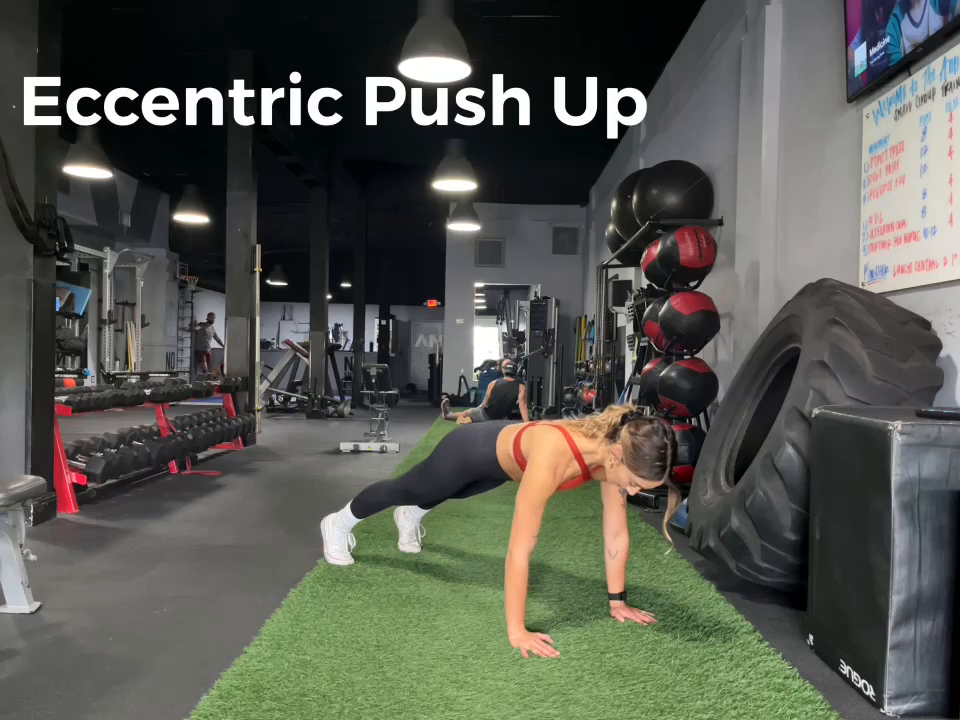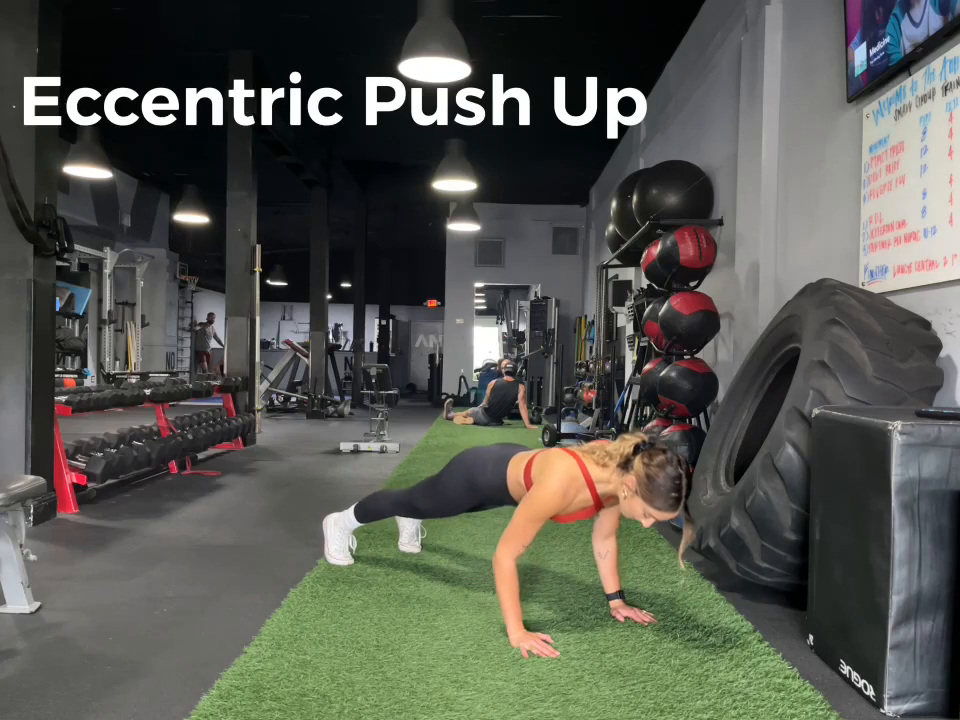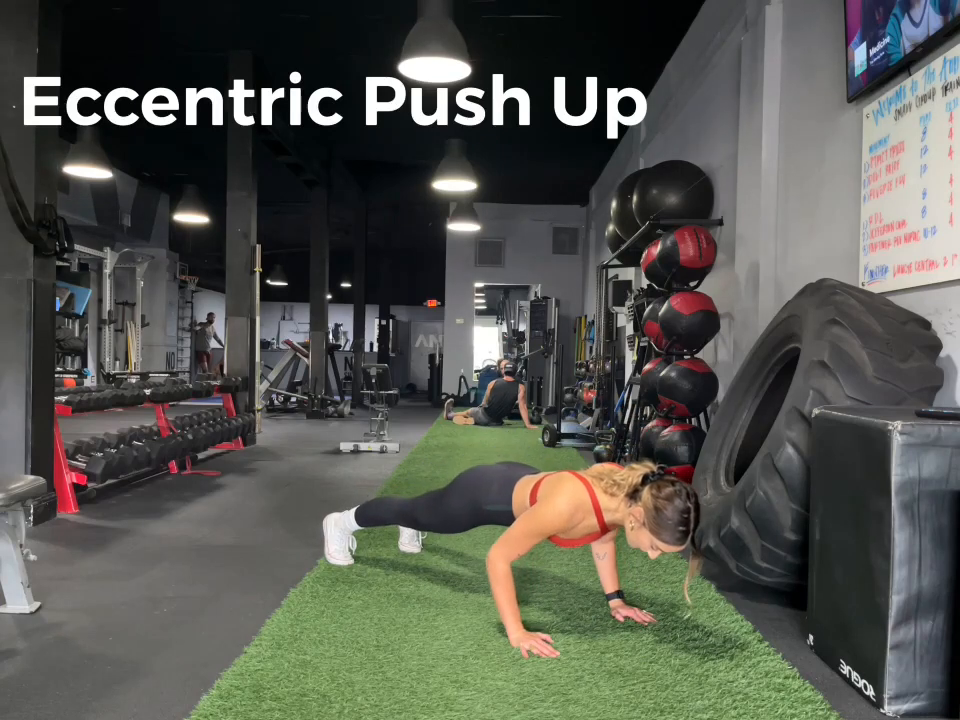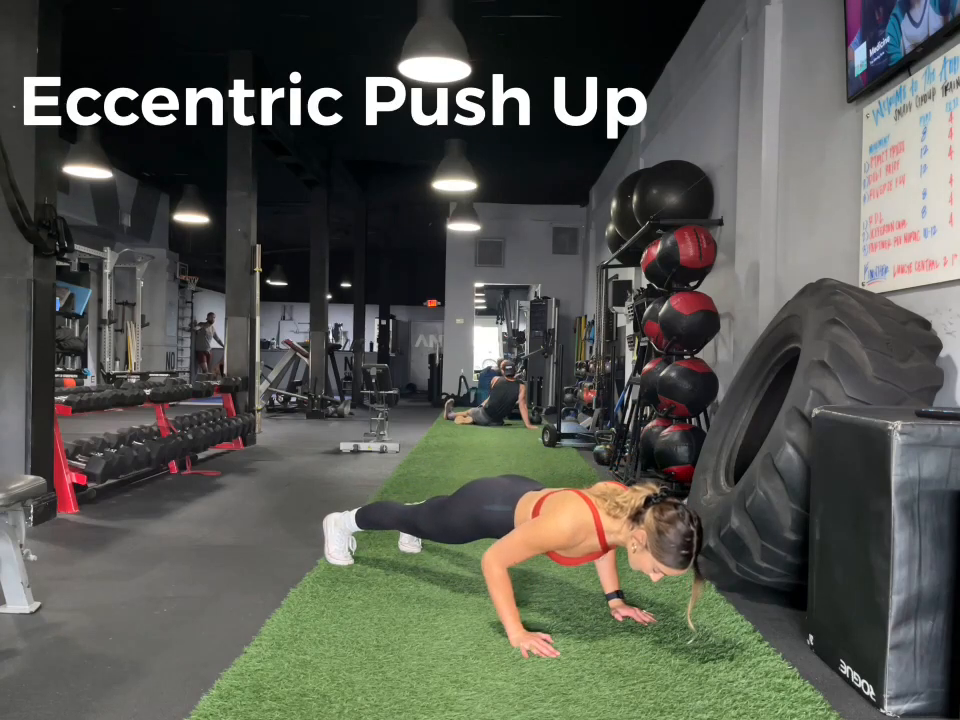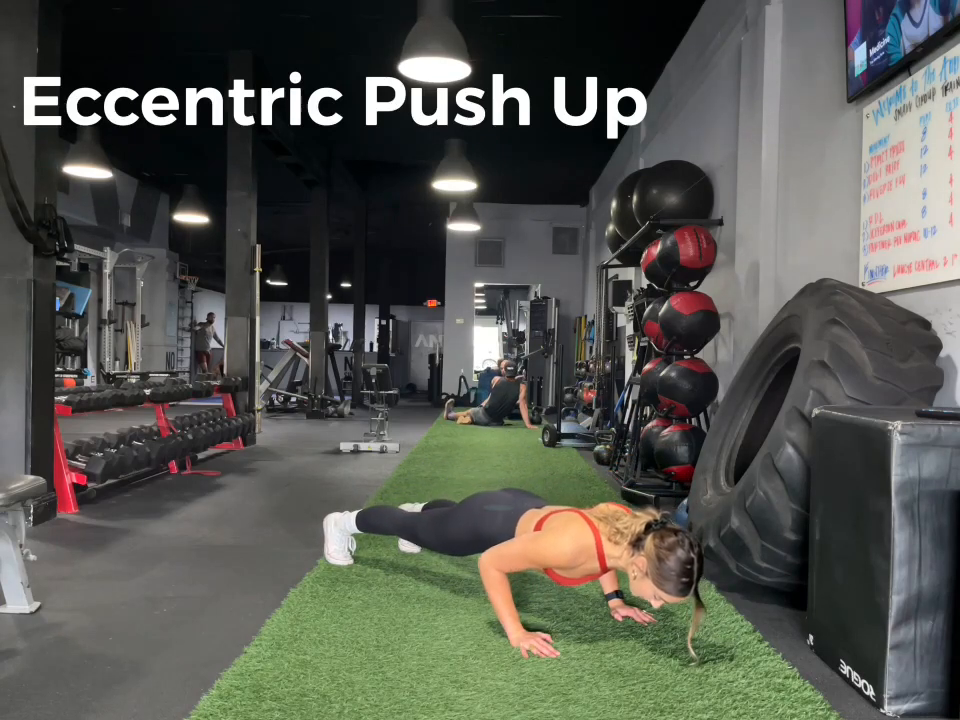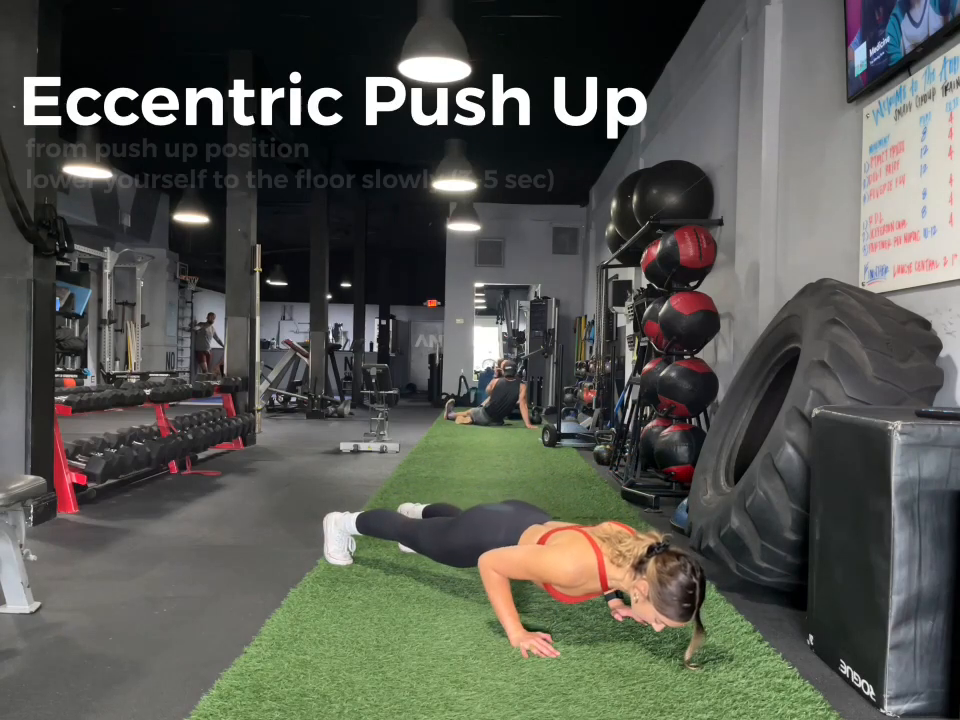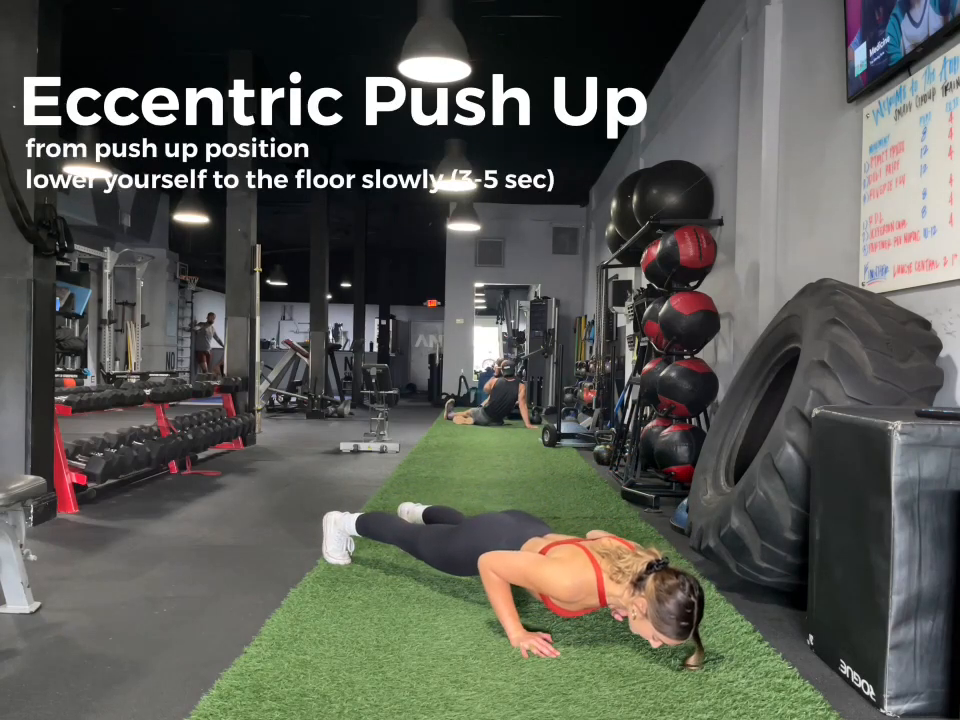
dt=0.5s
person 1, frame 1
left shoulder: (615, 451)
right shoulder: (553, 456)
left elbow: (617, 533)
right elbow: (520, 551)
left wrist: (618, 600)
right wrist: (516, 631)
left hip: (504, 453)
right hip: (472, 451)
left knee: (447, 496)
right knee: (405, 490)
left ankle: (409, 518)
right ankle: (338, 522)
person 1, frame 2
left shoulder: (622, 473)
right shoulder: (563, 481)
left elbow: (605, 538)
right elbow: (505, 555)
left wrist: (615, 599)
right wrist: (517, 632)
left hip: (514, 467)
right hip: (481, 475)
right knee: (410, 501)
left ankle: (411, 525)
right ankle: (341, 522)
person 1, frame 3
left shoulder: (630, 493)
right shoulder: (568, 505)
left elbow: (603, 539)
right elbow: (497, 558)
left wrist: (615, 599)
right wrist: (516, 632)
left hip: (519, 484)
right hip: (484, 494)
right knee: (413, 513)
left ankle: (412, 529)
right ankle: (342, 522)
person 1, frame 4
left shoulder: (633, 510)
right shoulder: (571, 523)
right elbow: (493, 561)
left wrist: (615, 599)
right wrist: (516, 632)
left hip: (522, 497)
right hip: (486, 509)
right knee: (414, 521)
left ankle: (417, 509)
right ankle: (342, 522)
person 1, frame 5
left shoulder: (635, 531)
right shoulder: (571, 545)
right elbow: (490, 564)
left wrist: (614, 599)
right wrist: (516, 632)
left hip: (523, 511)
right hip: (488, 523)
left knee: (441, 517)
right knee: (413, 530)
left ankle: (416, 508)
right ankle: (342, 522)
person 1, frame 6
left shoulder: (639, 550)
right shoulder: (574, 566)
right elbow: (489, 563)
left wrist: (613, 599)
right wrist: (516, 634)
left hip: (524, 522)
right hip: (489, 536)
left knee: (457, 518)
right knee: (412, 535)
left ankle: (416, 510)
right ankle: (343, 523)
person 1, frame 7
left shoulder: (638, 563)
right shoulder: (572, 582)
right elbow: (489, 564)
left wrist: (612, 601)
right wrist: (516, 633)
left hip: (526, 533)
right hip: (491, 544)
left knee: (459, 524)
right knee: (410, 539)
left ankle: (416, 511)
right ankle: (343, 522)
